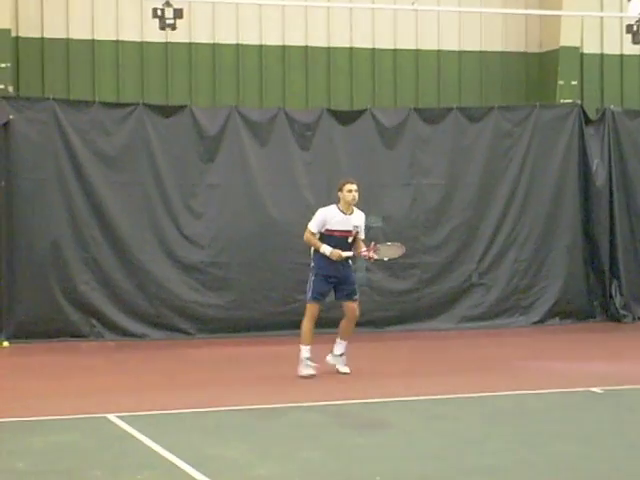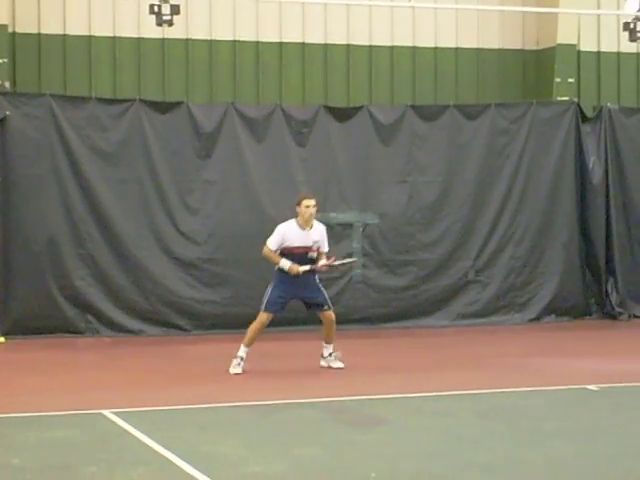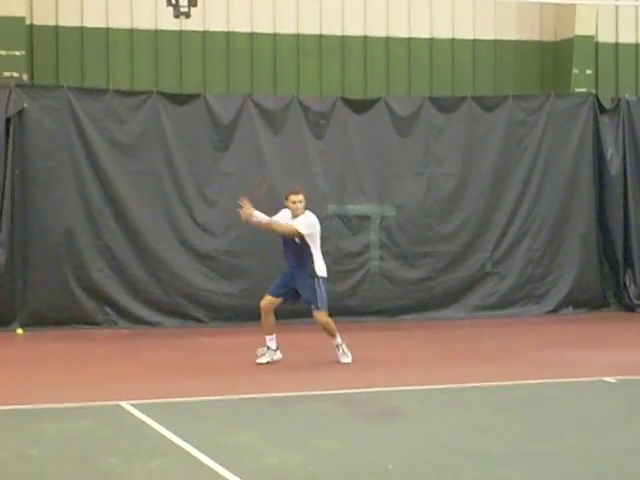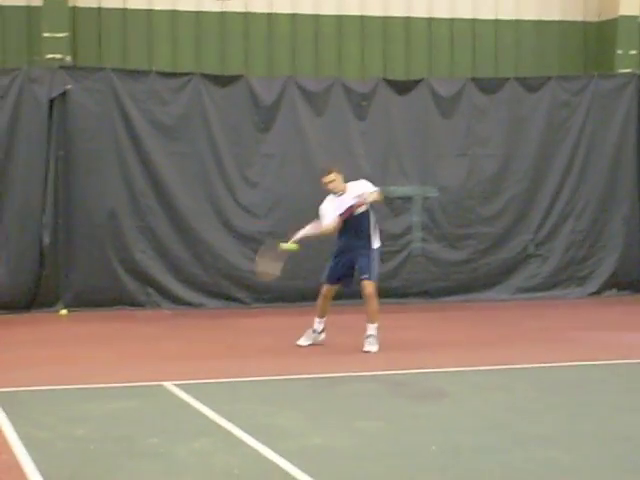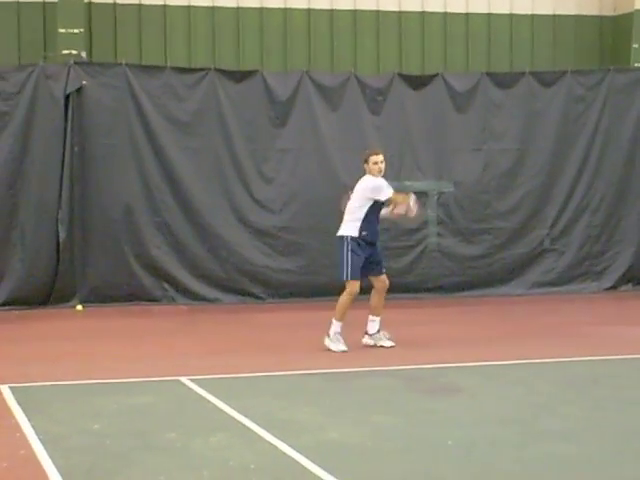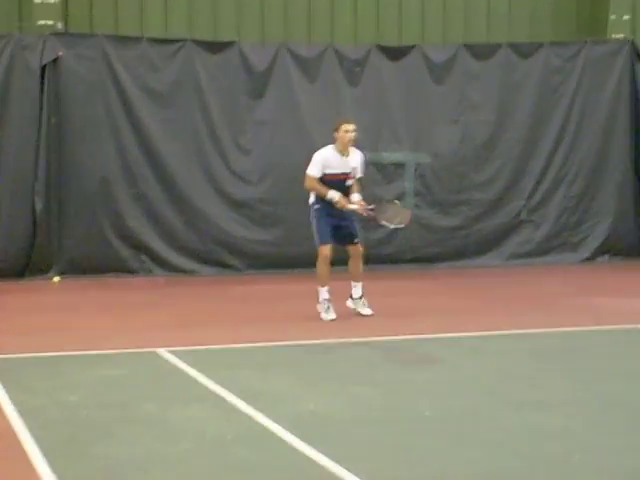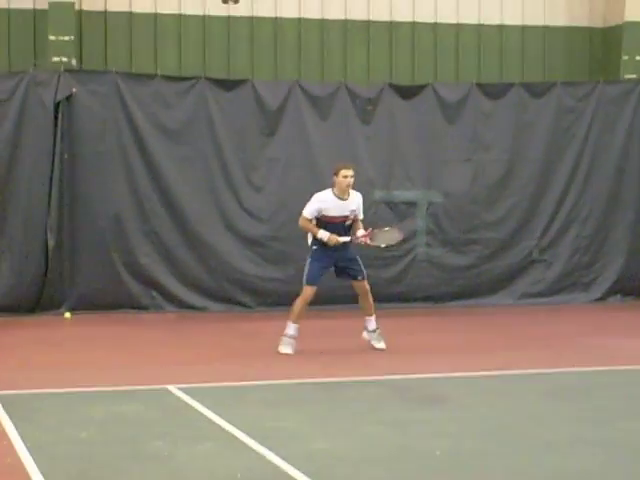
dt=0.5s
person 1, frame 1
left shoulder: (360, 216)
right shoulder: (325, 213)
right elbow: (308, 236)
left wrist: (364, 252)
right wrist: (327, 250)
left hip: (344, 268)
right hip: (322, 268)
left knee: (352, 313)
right knee: (311, 312)
left ankle: (337, 355)
right ankle: (305, 359)
person 1, frame 2
left shoulder: (321, 229)
right shoulder: (284, 229)
left elbow: (322, 255)
right elbow: (267, 252)
left wrist: (323, 263)
right wrist: (286, 265)
left hip: (309, 281)
right hip: (283, 280)
left knee: (329, 318)
right knee: (262, 319)
left ankle: (327, 356)
right ankle: (239, 358)
person 1, frame 3
left shoulder: (310, 219)
right shoulder: (284, 214)
left elbow: (285, 229)
right elbow: (267, 221)
left wrist: (258, 216)
right wrist: (251, 214)
left hip: (312, 274)
right hip: (291, 272)
left knee: (321, 318)
right knee: (266, 305)
left ankle: (339, 345)
right ankle: (272, 349)
person 1, frame 4
left shoulder: (360, 185)
right shoulder: (327, 204)
left elbow: (375, 195)
right elbow: (331, 228)
left wrist: (369, 197)
right wrist: (306, 231)
left hip: (367, 247)
right hip: (344, 249)
left knee: (369, 291)
right knee: (326, 292)
left ankle: (371, 336)
right ankle: (317, 331)
person 1, frame 5
left shoulder: (373, 186)
right shoulder: (374, 183)
right elbow: (399, 199)
left wrist: (392, 207)
right wrist: (409, 200)
left hip: (367, 241)
right hip: (352, 239)
left knee: (382, 284)
right knee: (353, 289)
left ankle: (372, 333)
right ankle: (333, 334)
person 1, frame 6
left shoulder: (358, 156)
right shoulder: (322, 155)
right elbow: (310, 182)
left wrist: (356, 198)
right wrist: (333, 196)
left hip: (342, 209)
right hip: (321, 208)
left knee: (357, 251)
right knee: (325, 254)
left ankle: (356, 298)
right ankle: (324, 300)
person 1, frame 7
left shoulder: (357, 198)
right shoulder: (320, 198)
right elbow: (303, 222)
left wrist: (360, 233)
right wrist: (324, 235)
left hip: (344, 248)
right hip: (320, 249)
left knee: (364, 288)
right knee: (307, 294)
left ankle: (371, 330)
right ankle: (289, 335)
